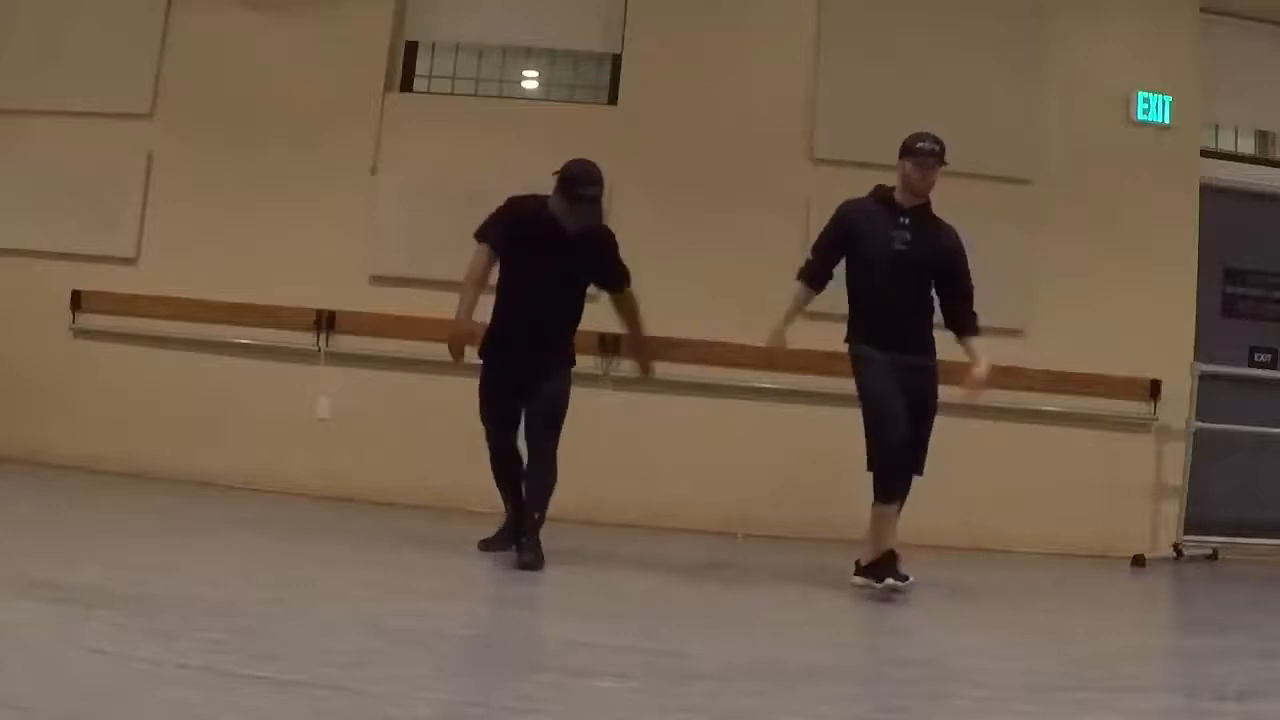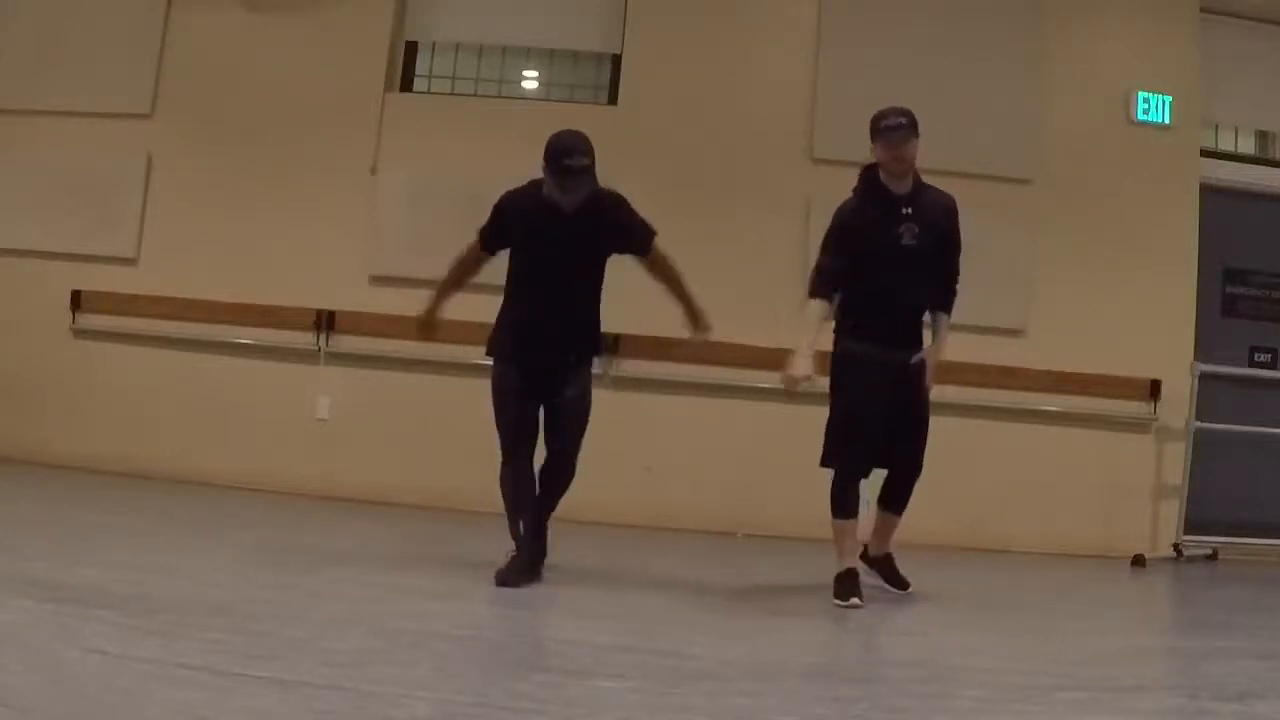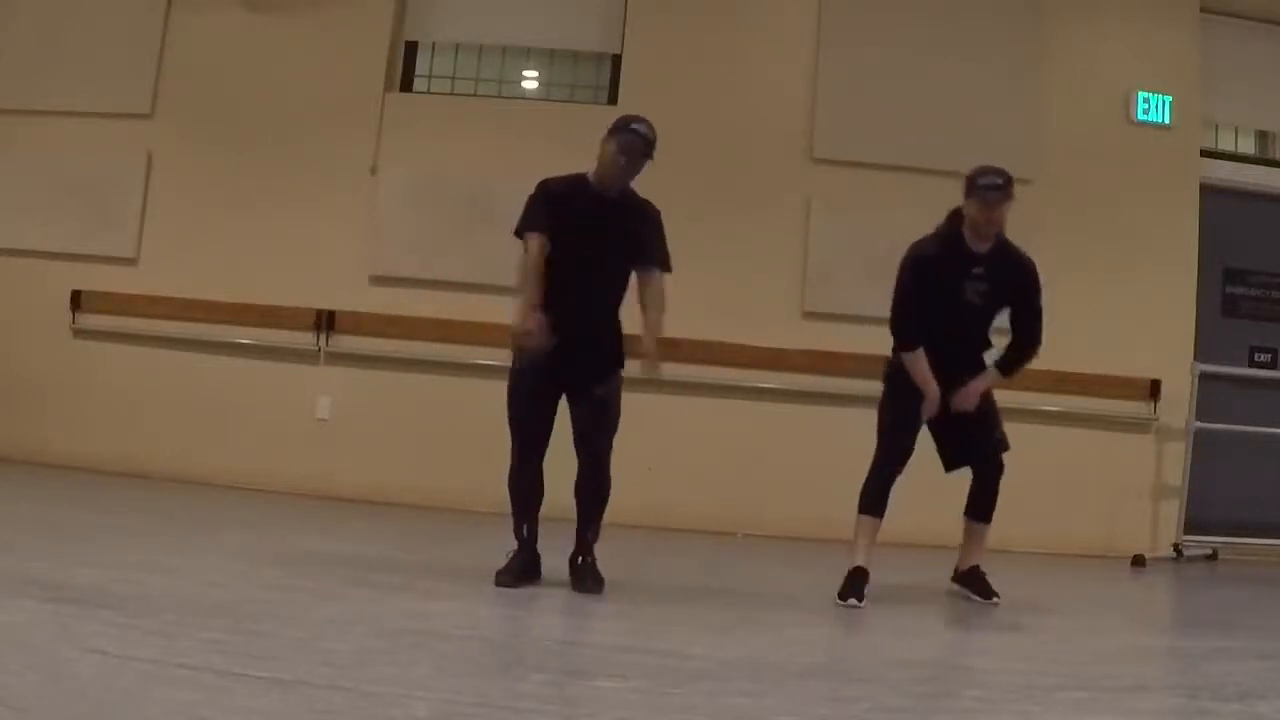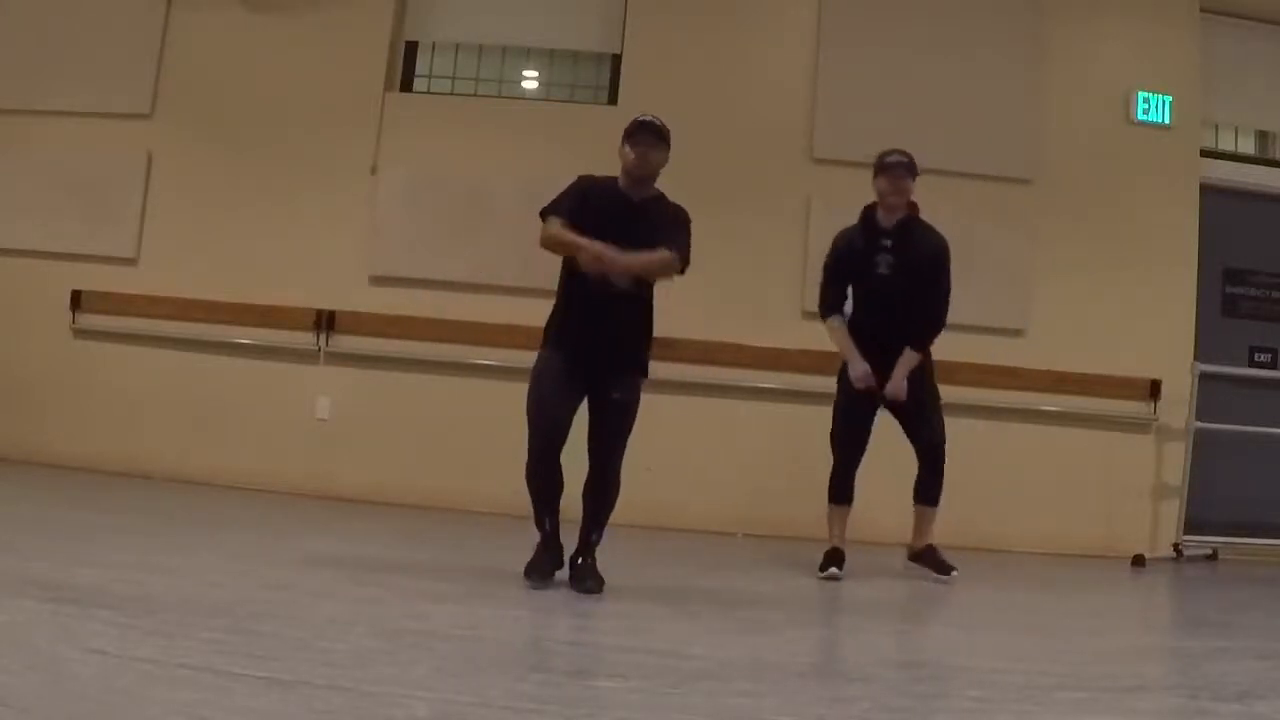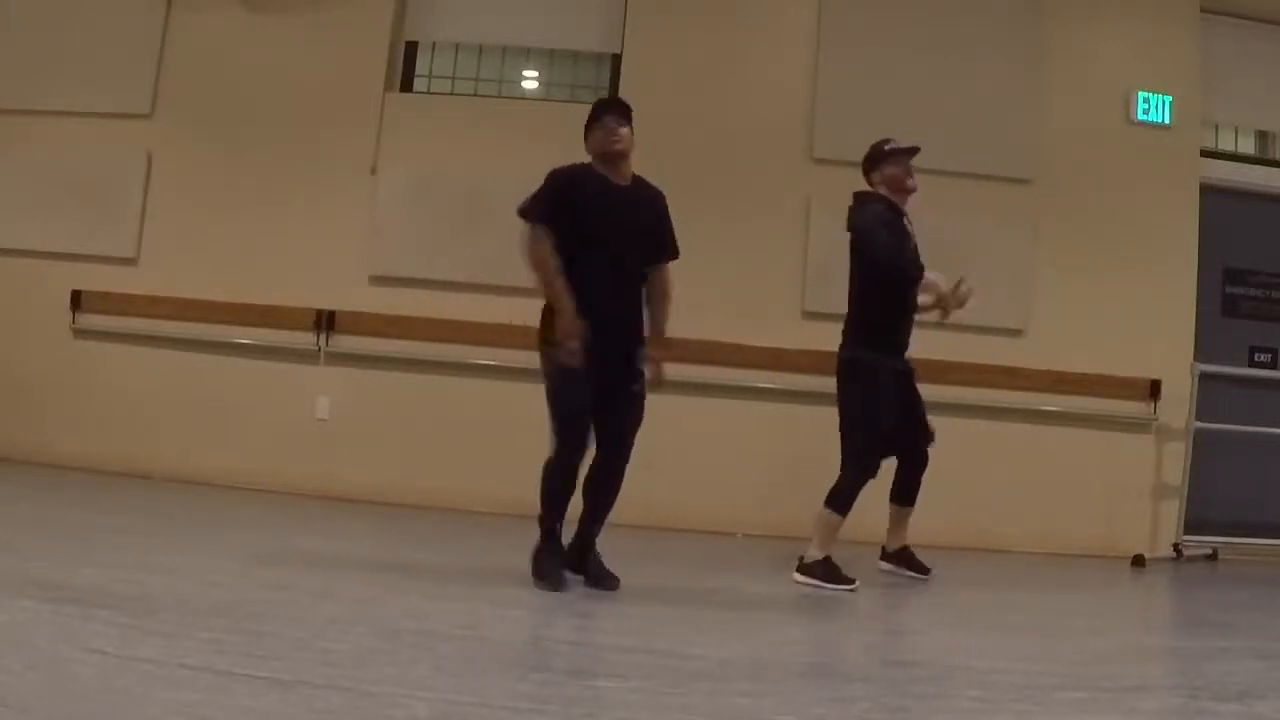
dt=1s
person 1, frame 1
left shoulder: (599, 241)
right shoulder: (519, 214)
left elbow: (621, 296)
right elbow: (483, 258)
left wrist: (640, 347)
right wrist: (464, 313)
left hip: (552, 360)
right hip: (502, 349)
left knee: (543, 446)
right knee: (500, 439)
left ankle: (531, 536)
right ankle: (517, 519)
person 1, frame 2
left shoulder: (610, 209)
right shoulder: (518, 205)
left elbow: (652, 256)
right elbow: (478, 252)
left wrist: (689, 306)
right wrist: (438, 300)
left hip: (573, 355)
right hip: (514, 350)
left knee: (563, 453)
right knee: (516, 451)
left ankle: (536, 526)
right ankle: (525, 549)
person 1, frame 3
left shoulder: (642, 216)
right shoulder: (555, 193)
left elbow: (652, 279)
right elbow: (534, 251)
left wrist: (650, 336)
right wrist: (529, 309)
left hip: (599, 358)
right hip: (538, 350)
left knee: (595, 460)
right knee: (526, 454)
left ankle: (585, 556)
right ankle: (525, 552)
person 1, frame 4
left shoulder: (671, 218)
right shoulder: (587, 191)
left elbow: (668, 262)
right elbow: (550, 232)
left wrist: (622, 261)
right wrist: (592, 254)
left hip: (623, 357)
right hip: (565, 344)
left knee: (606, 461)
right knee: (543, 444)
left ankle: (586, 556)
right ankle: (548, 544)
person 1, frame 5
left shoulder: (650, 201)
right shoulder: (566, 185)
left elbow: (658, 272)
right elbow: (538, 241)
left wrist: (656, 340)
right wrist: (562, 311)
left hip: (622, 344)
right hip: (572, 339)
left knee: (617, 447)
right knee: (571, 443)
left ankle: (583, 548)
right ankle: (549, 545)
person 2, frame 1
left shoulder: (944, 238)
right shoulder: (856, 215)
left elbow: (958, 305)
right elbow: (815, 273)
left wrist: (978, 356)
right wrist: (784, 323)
left hip: (919, 359)
right hip: (871, 352)
left knee: (905, 454)
right knee: (891, 442)
left ankle: (872, 558)
right ankle: (884, 550)
person 2, frame 2
left shoulder: (941, 208)
right shoulder: (855, 211)
left elbow: (944, 284)
right elbow: (825, 285)
left wrist: (938, 346)
right wrist: (804, 351)
left hip: (909, 353)
right hip: (860, 351)
left knee: (908, 460)
right knee: (851, 459)
left ankle: (877, 550)
right ankle: (846, 569)
person 2, frame 3
left shoulder: (1019, 269)
right shoulder: (927, 255)
left elbow: (1027, 340)
right elbow: (904, 331)
left wrist: (980, 385)
right wrist: (929, 391)
left hip: (969, 374)
right hip: (912, 373)
left knee: (990, 464)
right knee: (887, 461)
left ankle: (969, 566)
right ankle: (858, 567)
person 2, frame 4
left shoulder: (930, 244)
right shoulder: (850, 240)
left elbow: (933, 318)
right elbow: (829, 306)
left wrist: (902, 372)
right wrist: (853, 359)
left hip: (912, 366)
right hip: (860, 363)
left knee: (933, 450)
right knee: (846, 453)
left ankle: (923, 545)
right ankle: (836, 549)
person 2, frame 5
left shoulder: (894, 224)
right shoulder: (874, 220)
left elbow: (906, 287)
right elbow: (906, 275)
left wrist: (940, 299)
right wrist: (940, 294)
left hip: (889, 359)
right hip: (867, 358)
left knee: (914, 451)
right knee: (864, 460)
left ankle: (895, 546)
right ankle: (814, 559)
